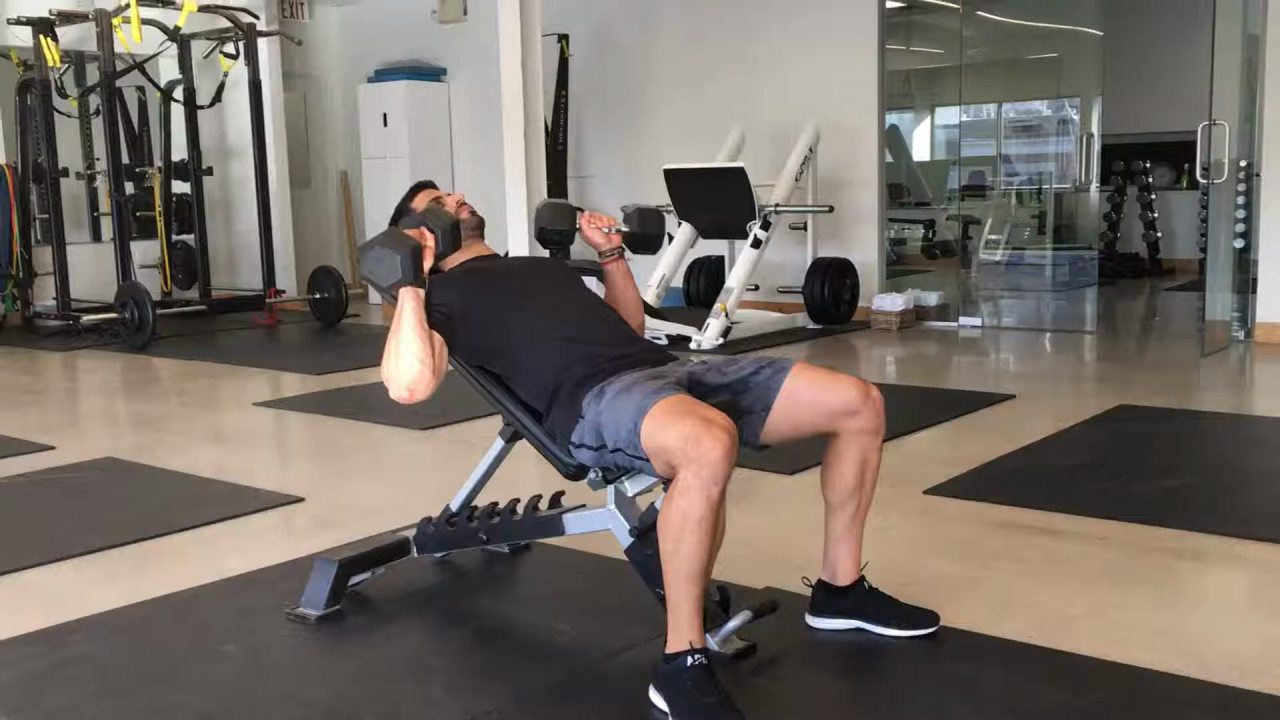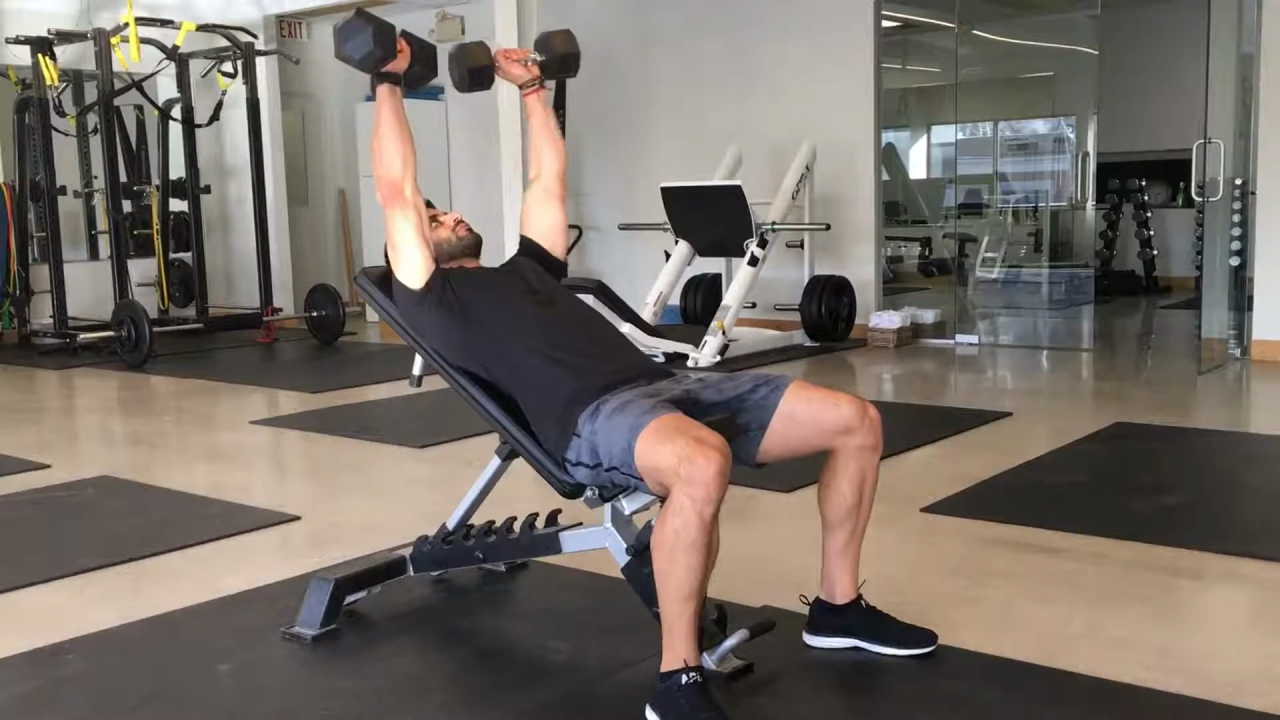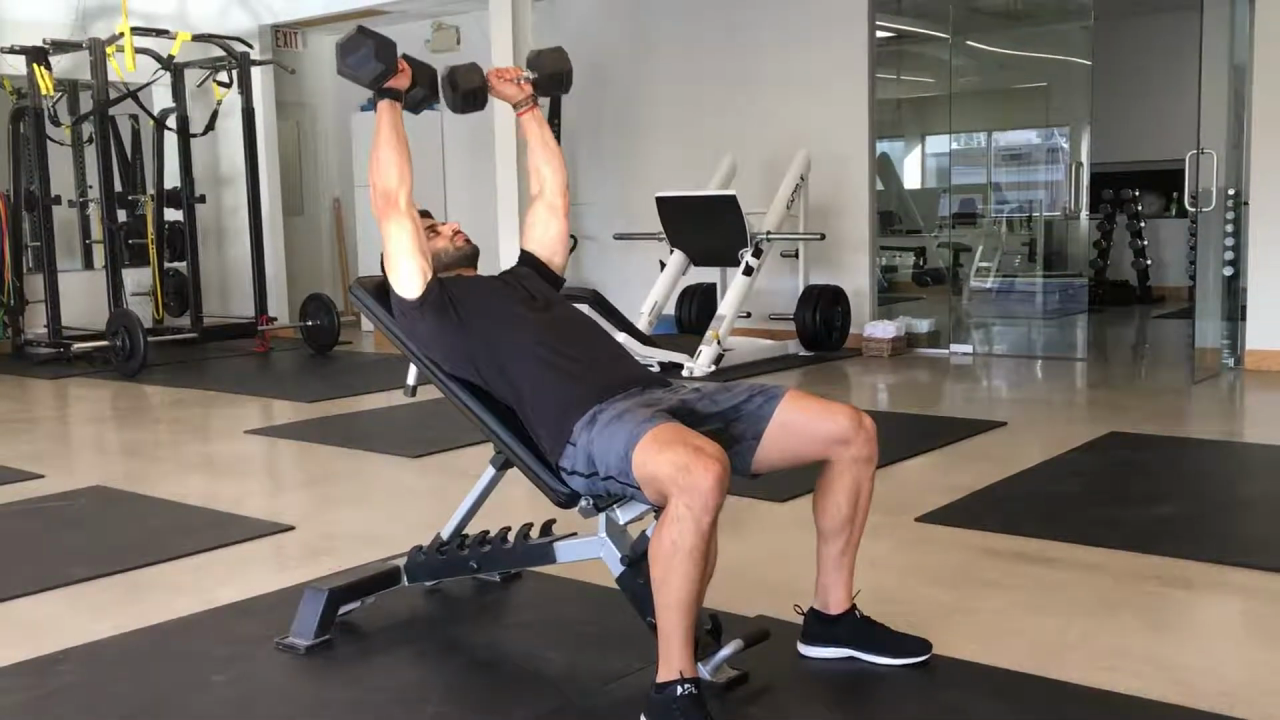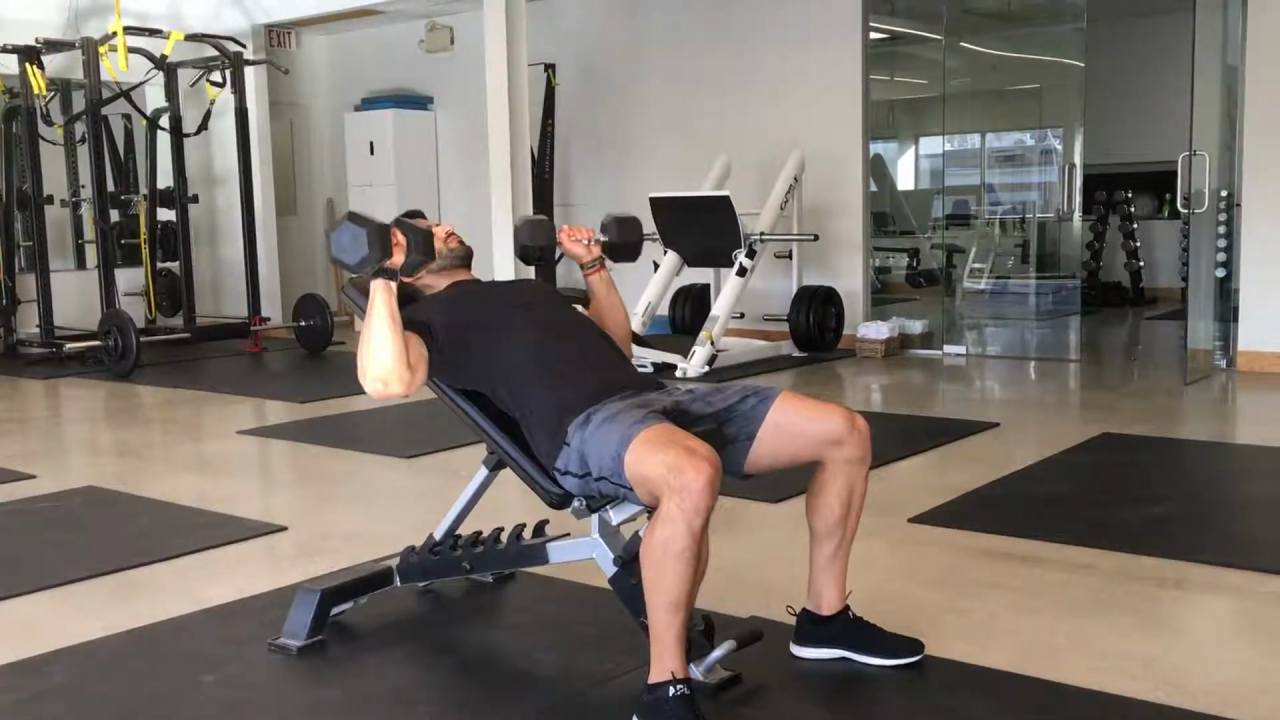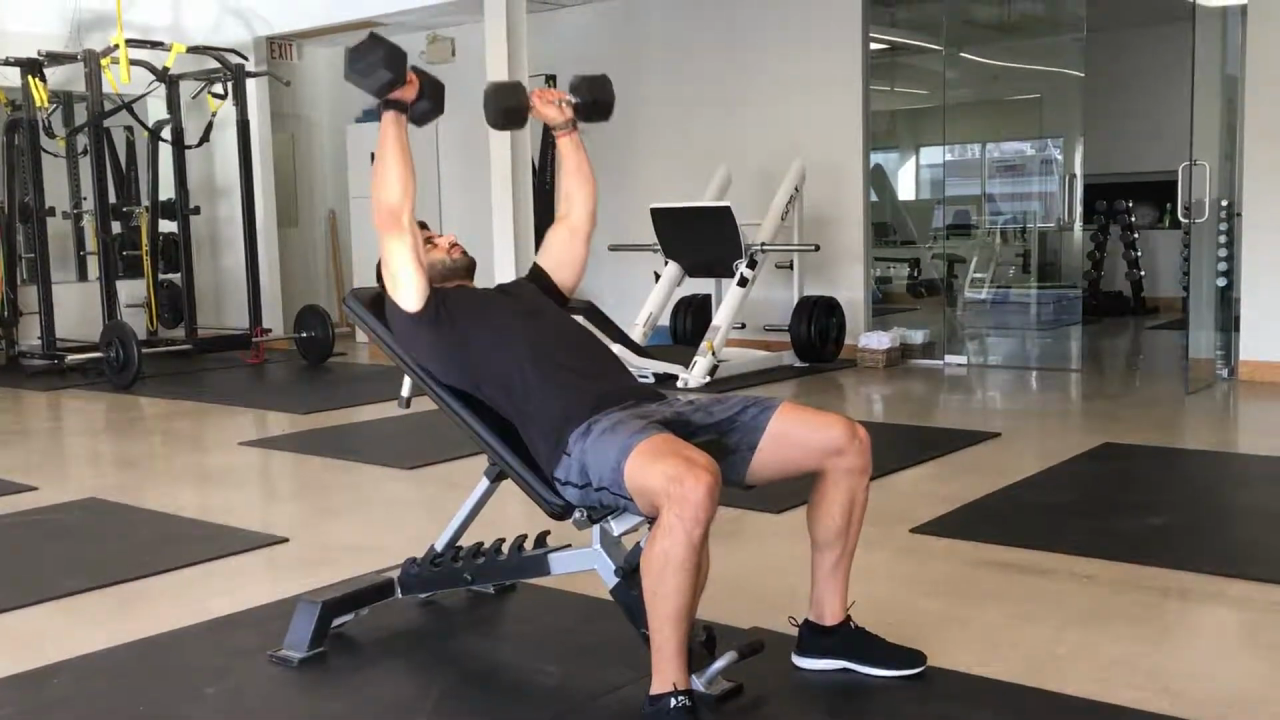
dt=1s
person 1, frame 1
left shoulder: (538, 262)
right shoulder: (444, 294)
right elbow: (407, 386)
left wrist: (611, 254)
right wrist: (410, 283)
left hip: (664, 368)
right hip: (595, 397)
left knee: (858, 402)
right knee: (708, 445)
left ankle: (841, 589)
right ankle: (682, 663)
person 1, frame 2
left shoulder: (526, 267)
right shoulder: (435, 300)
left elbow: (549, 179)
right elbow: (396, 193)
left wrist: (530, 88)
right wrist: (388, 84)
left hip: (663, 384)
right hip: (591, 418)
left knee: (855, 421)
right knee: (704, 467)
left ankle: (838, 607)
person 1, frame 3
left shoulder: (521, 277)
right shoulder: (433, 306)
left elbow: (552, 194)
right elbow: (390, 208)
left wrist: (524, 105)
right wrist: (390, 100)
left hip: (660, 394)
right hip: (589, 427)
left knee: (852, 432)
right knee: (701, 475)
left ankle: (833, 616)
person 1, frame 4
left shoulder: (524, 287)
right shoulder: (429, 317)
right elbow: (385, 381)
left wrist: (593, 267)
right wrist: (383, 278)
left hip: (652, 395)
right hip: (583, 425)
left knee: (845, 432)
right knee: (693, 476)
left ankle: (825, 618)
person 1, frame 5
left shoulder: (522, 293)
right shoulder: (429, 320)
left elbow: (577, 219)
right elbow: (390, 225)
left wrist: (564, 129)
right wrist: (394, 114)
left hip: (653, 407)
right hip: (583, 439)
left knee: (844, 443)
right knee: (692, 487)
left ankle: (827, 628)
